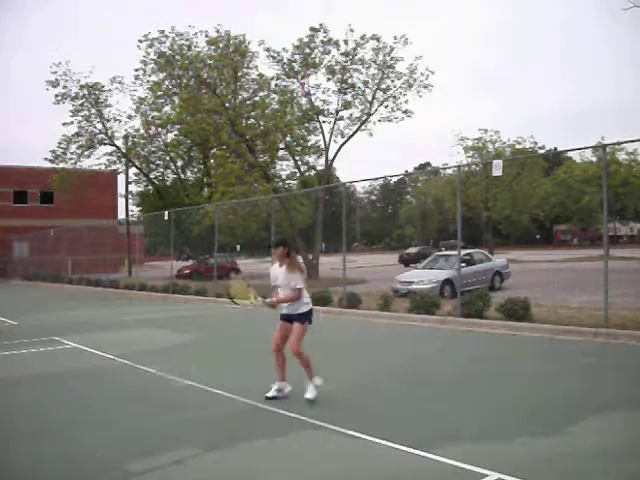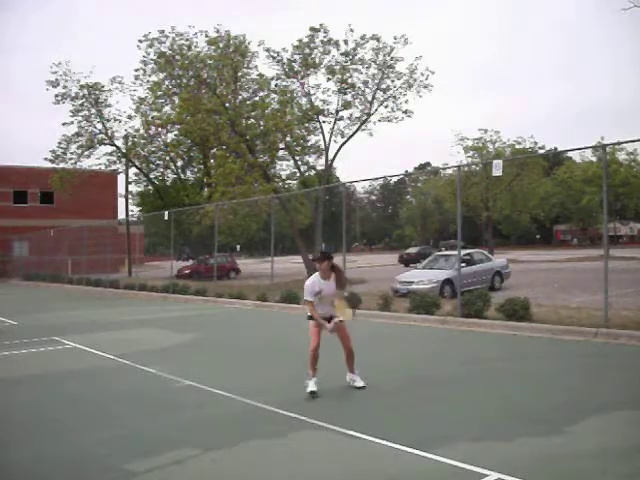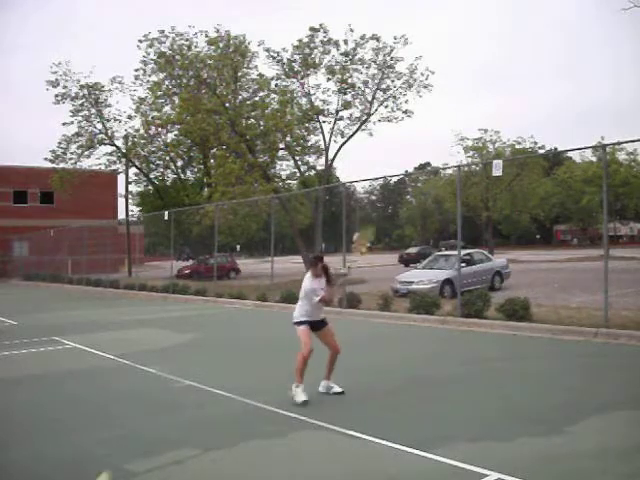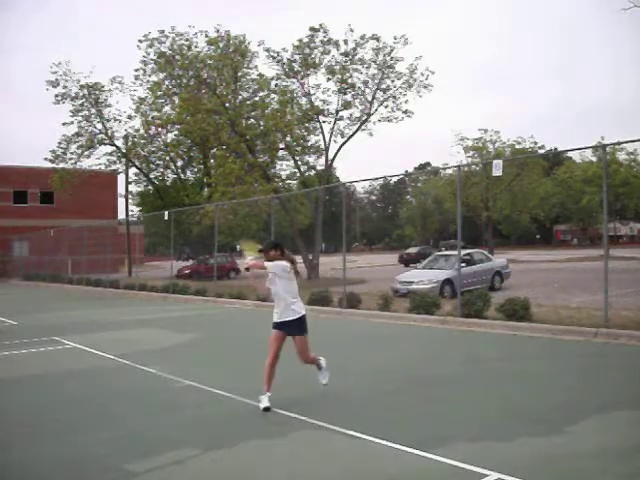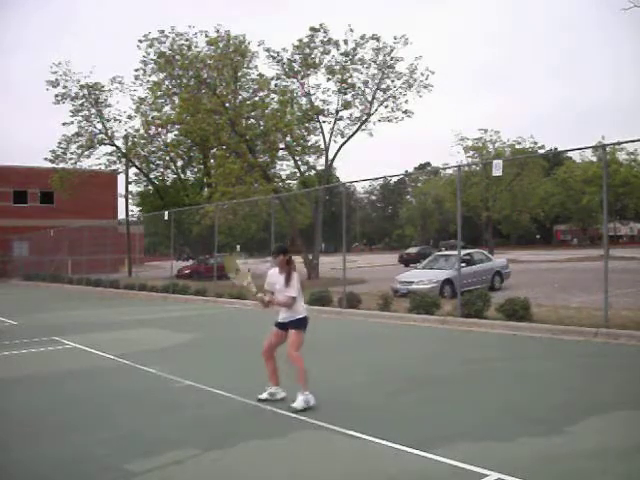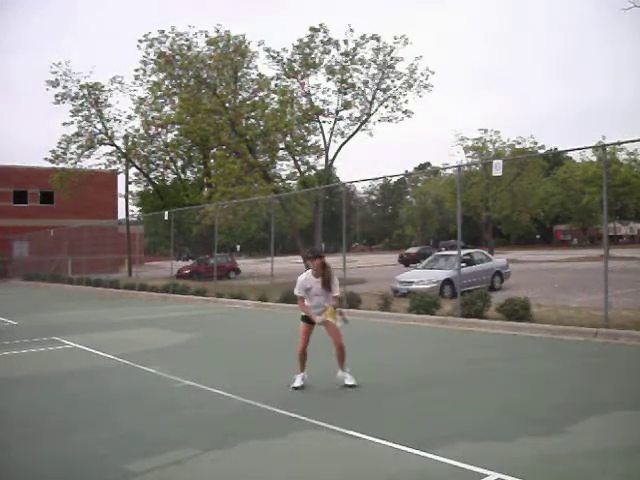
dt=0.5s
person 1, frame 1
left shoulder: (293, 268)
right shoulder: (273, 269)
left elbow: (296, 295)
left wrist: (277, 301)
right wrist: (274, 300)
left hip: (302, 311)
right hip: (287, 312)
left knee: (295, 349)
right knee: (276, 347)
left ankle: (312, 381)
right ankle: (281, 386)
person 1, frame 2
left shoulder: (338, 279)
right shoulder: (310, 282)
right elbow: (311, 308)
left wrist: (336, 319)
right wrist: (325, 325)
left hip: (333, 315)
right hip: (316, 315)
left knee: (348, 347)
right knee: (314, 346)
left ankle: (352, 376)
right ankle: (312, 380)
person 1, frame 3
left shoulder: (322, 274)
right shoulder: (310, 285)
right elbow: (327, 300)
right wrist: (330, 289)
left hip: (317, 318)
right hip: (303, 318)
left knee: (335, 349)
right knee: (307, 349)
left ankle: (326, 383)
right ankle: (298, 387)
person 1, frame 4
left shoulder: (284, 266)
right shoulder: (274, 269)
left elbow: (257, 264)
left wrist: (250, 263)
left hip: (295, 317)
right hip: (280, 318)
left knee: (304, 358)
right knee: (272, 356)
left ankle: (320, 363)
right ankle: (266, 395)
person 1, frame 5
left shoulder: (292, 276)
right shoulder: (272, 273)
left elbow: (289, 303)
right elbow: (270, 295)
left wrist: (270, 300)
right wrist: (266, 300)
left hip: (297, 318)
right hip: (283, 319)
left knee: (293, 354)
right knee: (267, 349)
left ankle: (305, 395)
right ankle: (275, 389)
person 1, frame 6
left shoulder: (331, 277)
right shoulder: (303, 279)
left elbow: (335, 299)
right elbow: (300, 302)
right wrist: (314, 317)
right hip: (308, 314)
left knee: (339, 344)
right knee: (302, 347)
left ankle: (343, 372)
right ankle: (302, 374)
